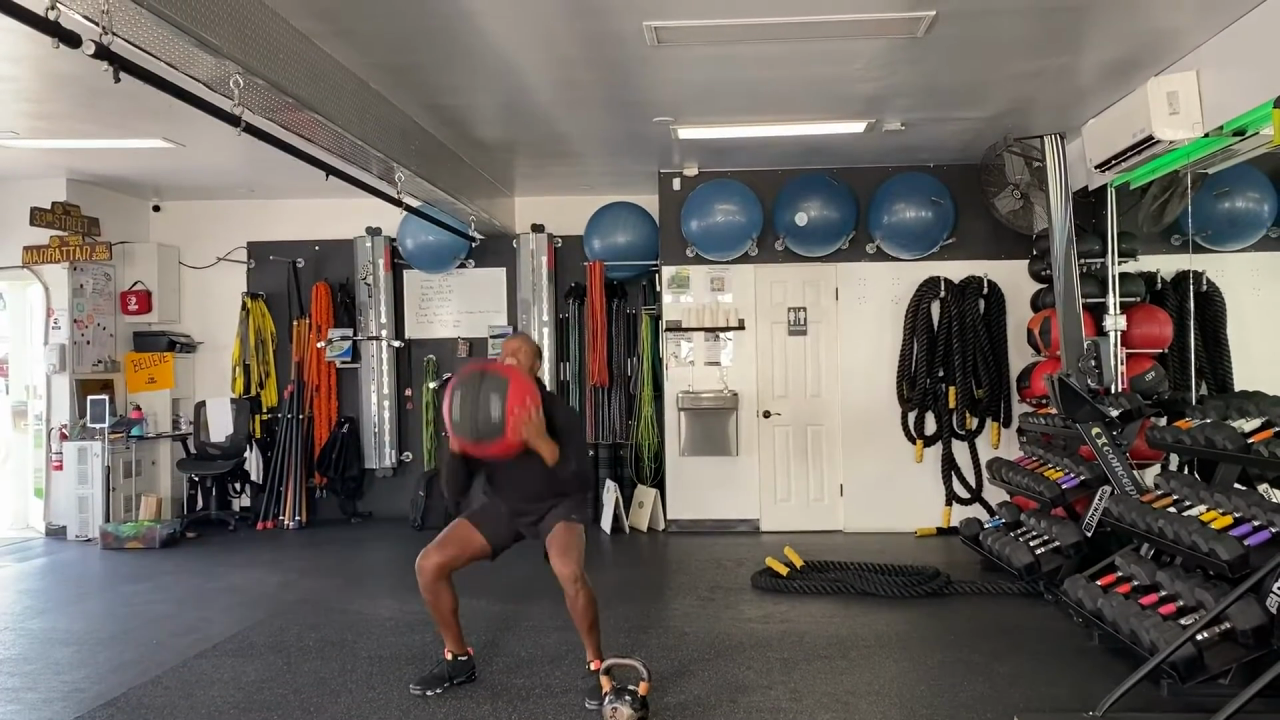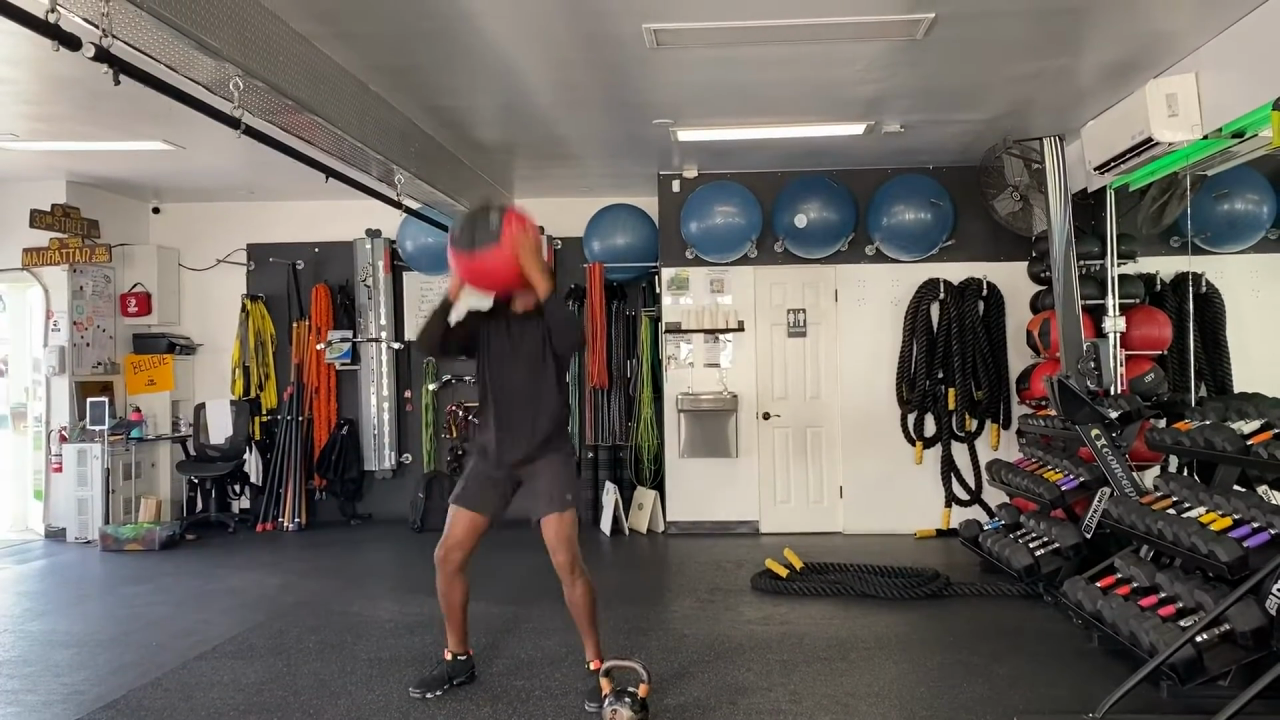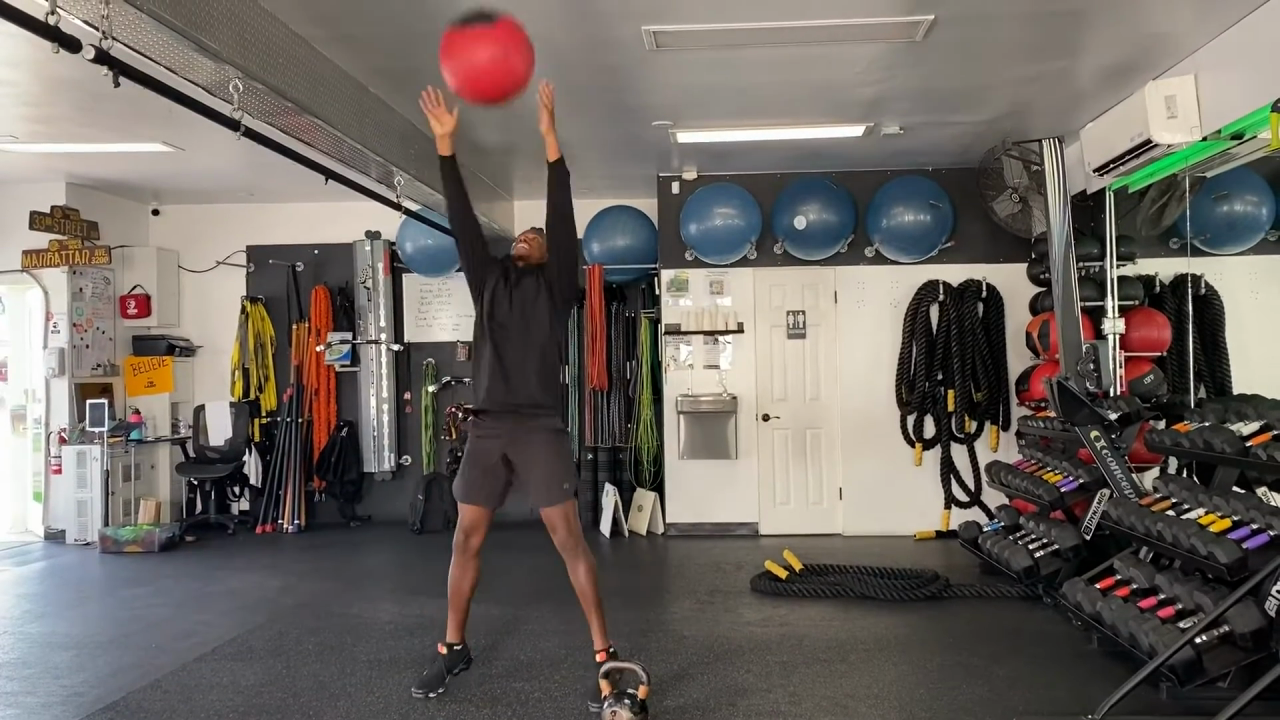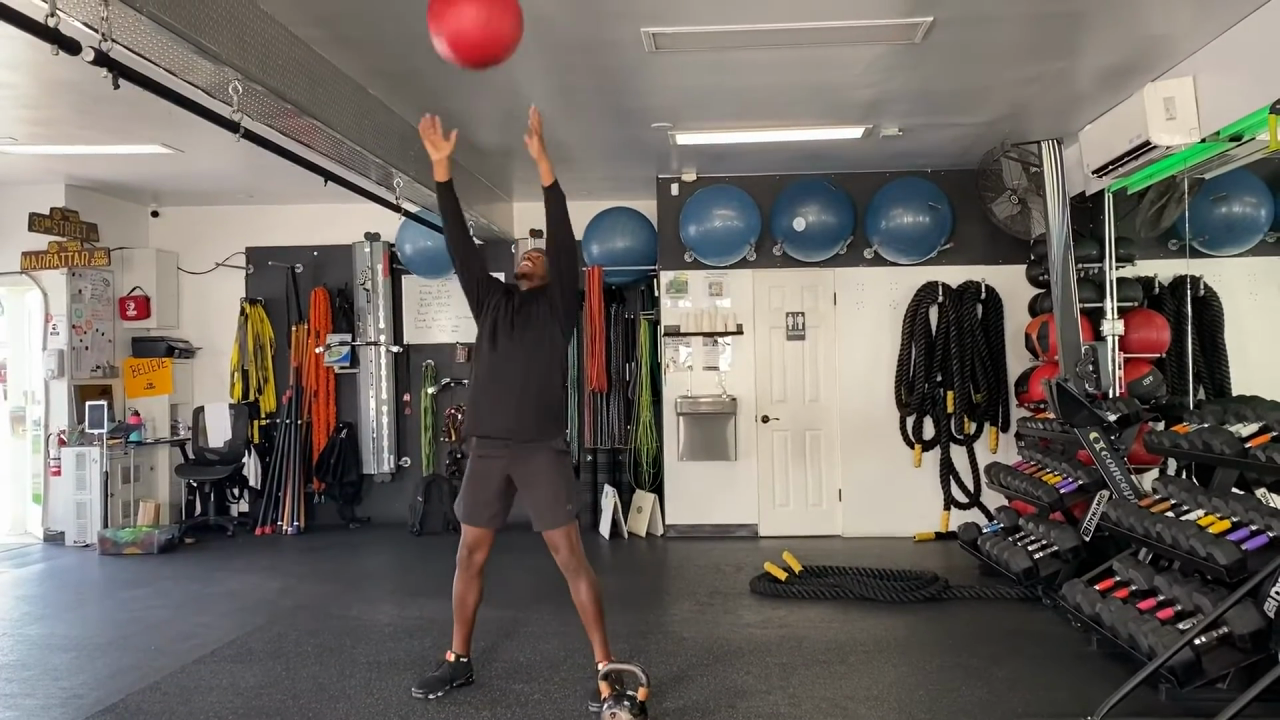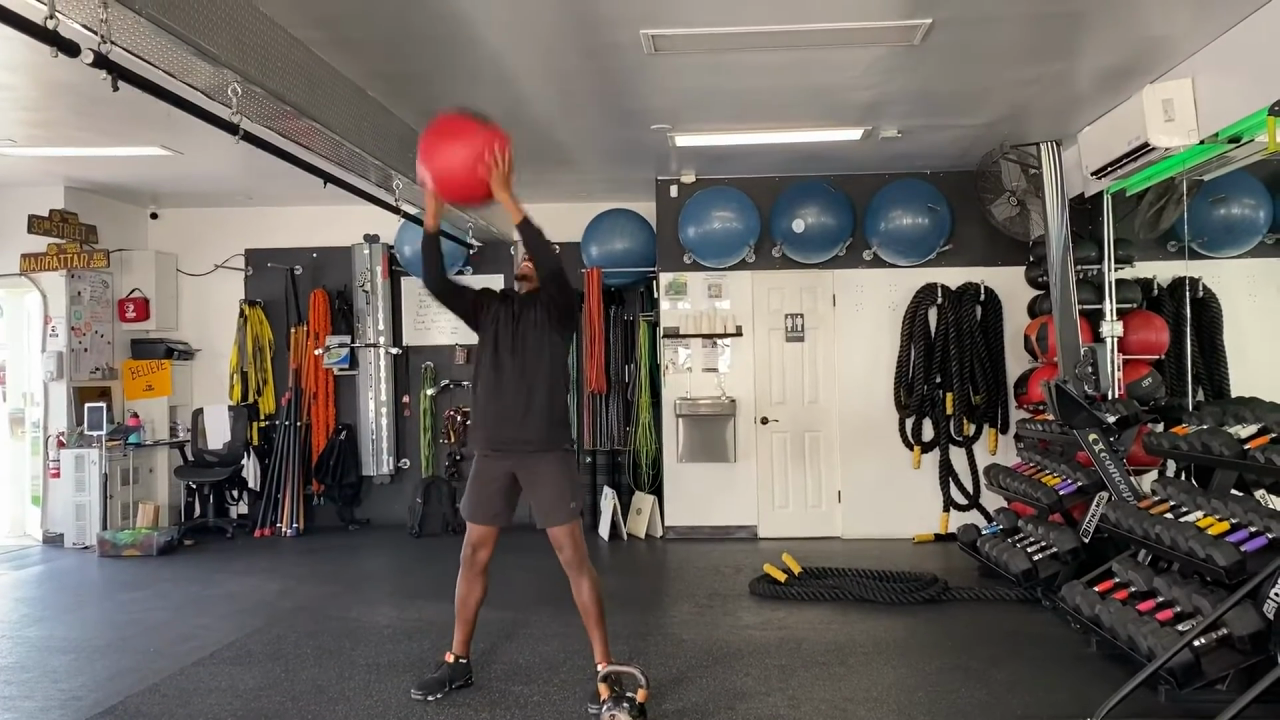
dt=0.2s
person 1, frame 1
left shoulder: (558, 413)
left elbow: (582, 481)
right elbow: (453, 491)
left wrist: (542, 443)
right wrist: (456, 446)
left hip: (556, 505)
right hip: (501, 507)
left knee: (570, 573)
right knee: (430, 565)
left ankle: (596, 665)
right ankle: (458, 658)
person 1, frame 2
left shoulder: (551, 323)
right shoulder: (483, 324)
left elbow: (573, 336)
right elbow: (430, 345)
left wrist: (537, 272)
right wrist: (453, 290)
left hip: (547, 454)
right hip: (492, 453)
left knee: (566, 562)
right knee: (448, 556)
left ankle: (596, 666)
right ankle: (458, 658)
person 1, frame 3
left shoulder: (556, 285)
right shoulder: (488, 278)
left elbow: (562, 216)
right elbow: (460, 216)
left wrist: (549, 135)
right wrist: (445, 141)
left hip: (538, 428)
right hip: (488, 427)
left knee: (570, 543)
right knee: (466, 540)
left ankle: (604, 657)
right ankle: (453, 649)
person 1, frame 4
left shoulder: (559, 305)
right shoulder: (490, 300)
left elbow: (564, 238)
right elbow: (459, 242)
left wrist: (541, 159)
right wrist: (442, 167)
left hip: (541, 447)
right hip: (488, 448)
left knee: (570, 560)
right knee: (470, 557)
left ankle: (605, 667)
right ankle: (458, 660)
person 1, frame 5
left shoulder: (558, 306)
right shoulder: (491, 308)
left elbow: (552, 265)
right elbow: (437, 283)
left wrist: (508, 199)
right wrist: (433, 210)
left hip: (547, 449)
right hip: (493, 450)
left knee: (573, 559)
right knee: (473, 557)
left ankle: (604, 669)
right ankle: (458, 661)
